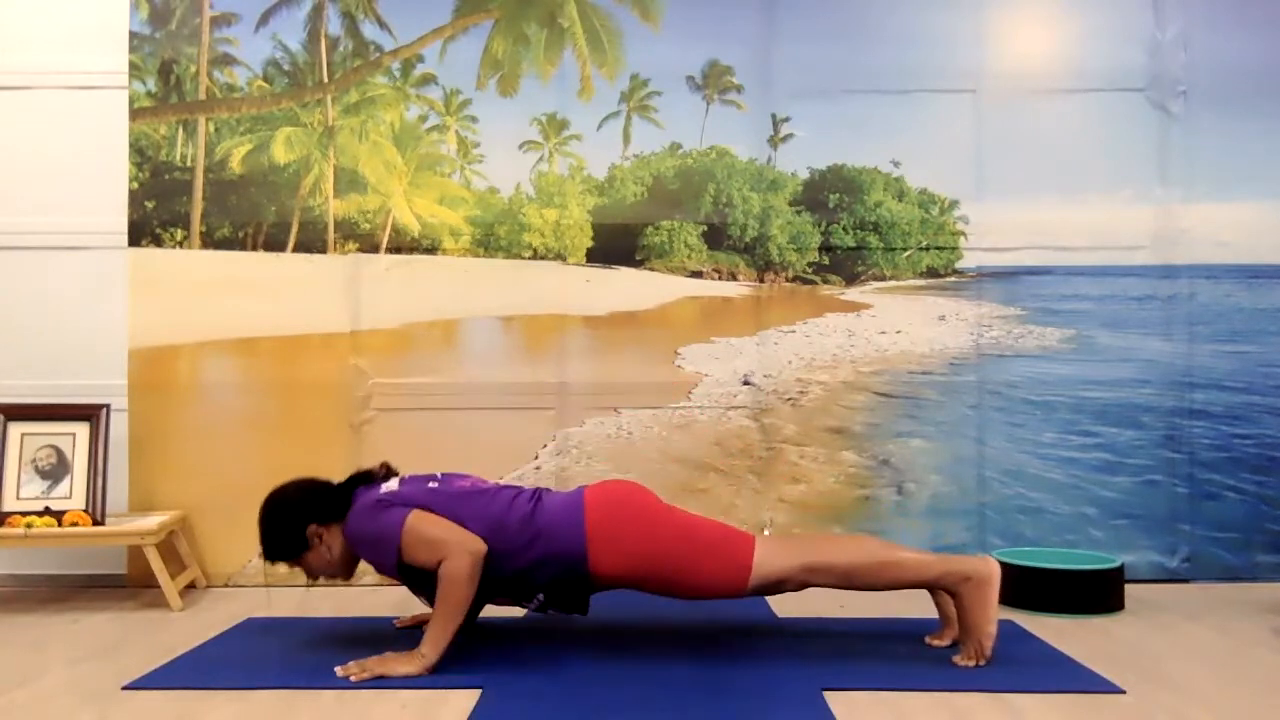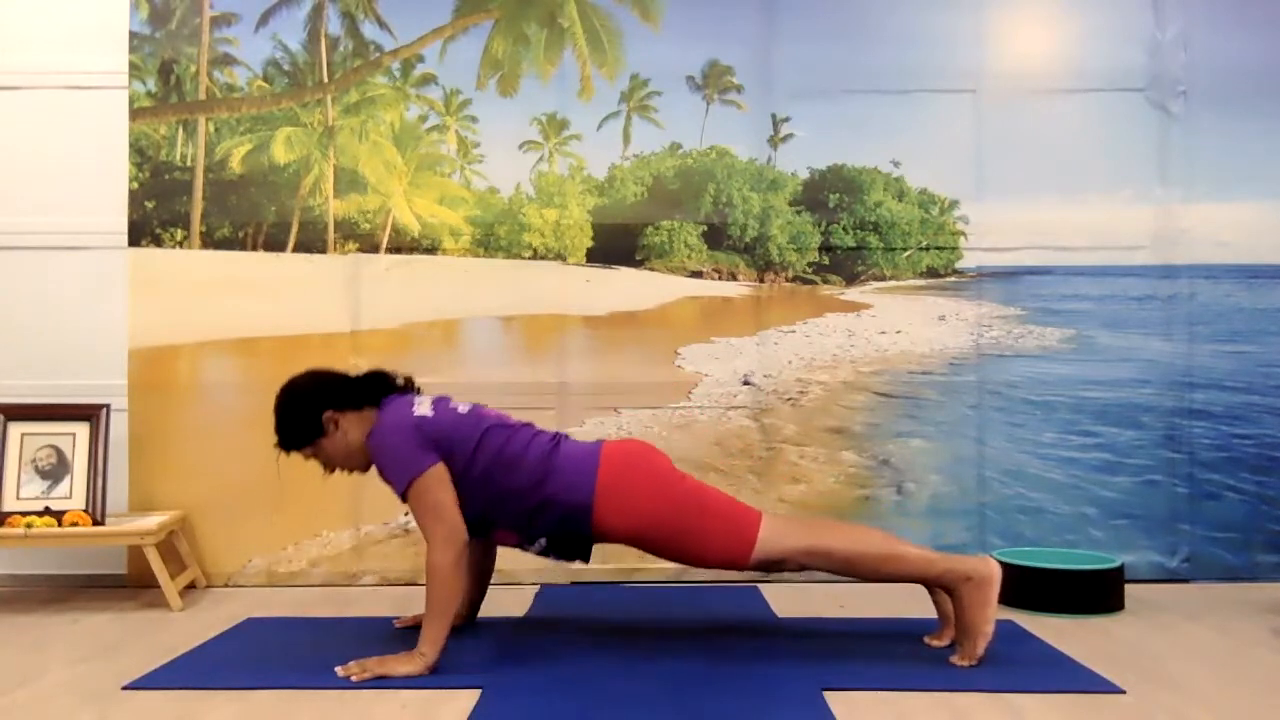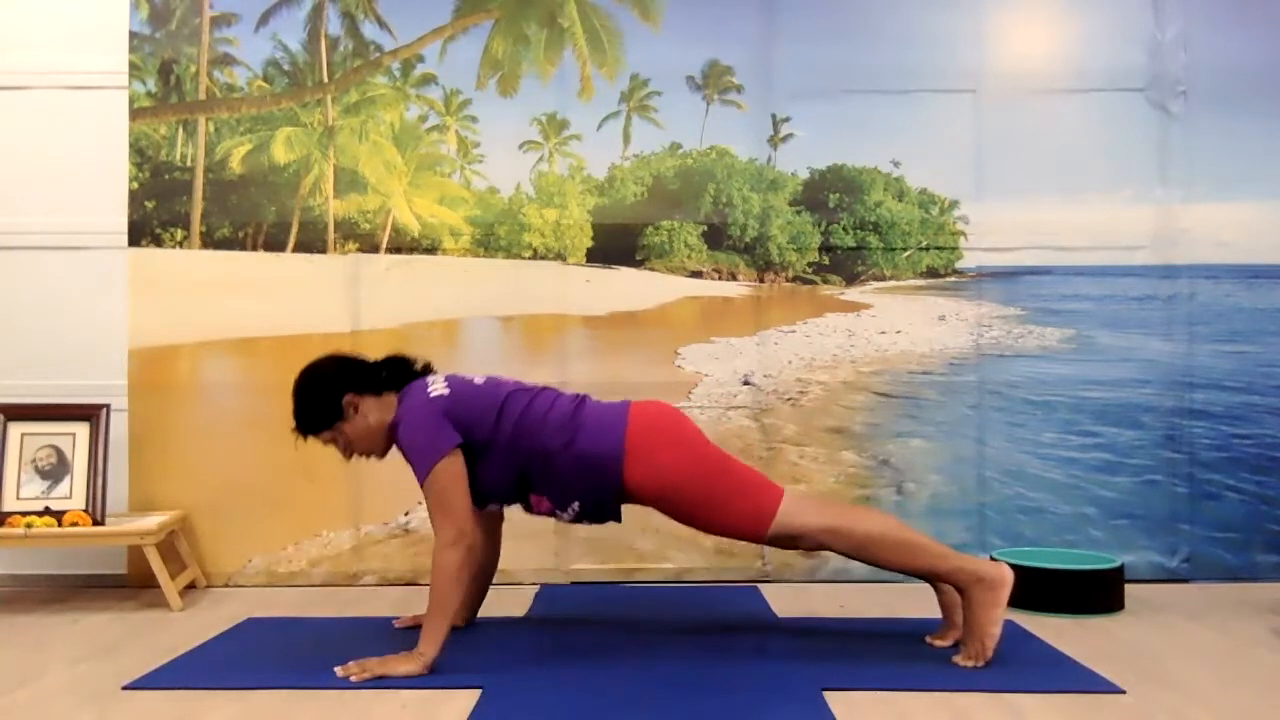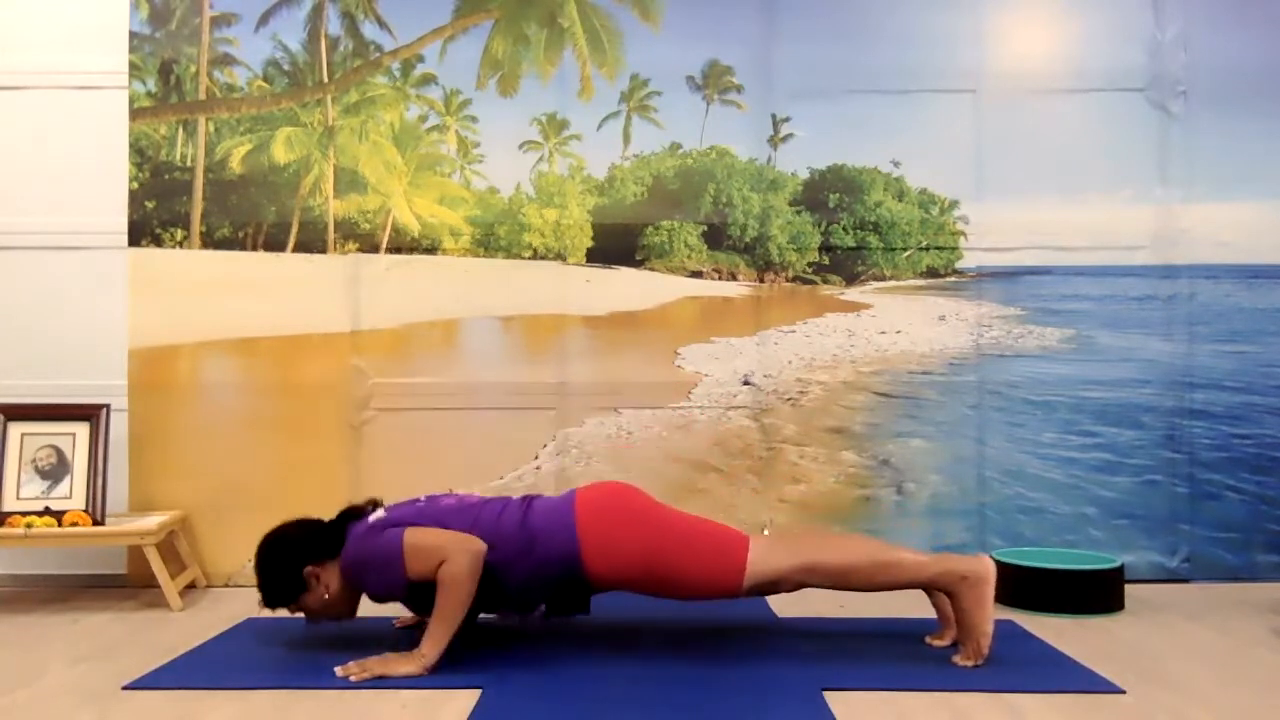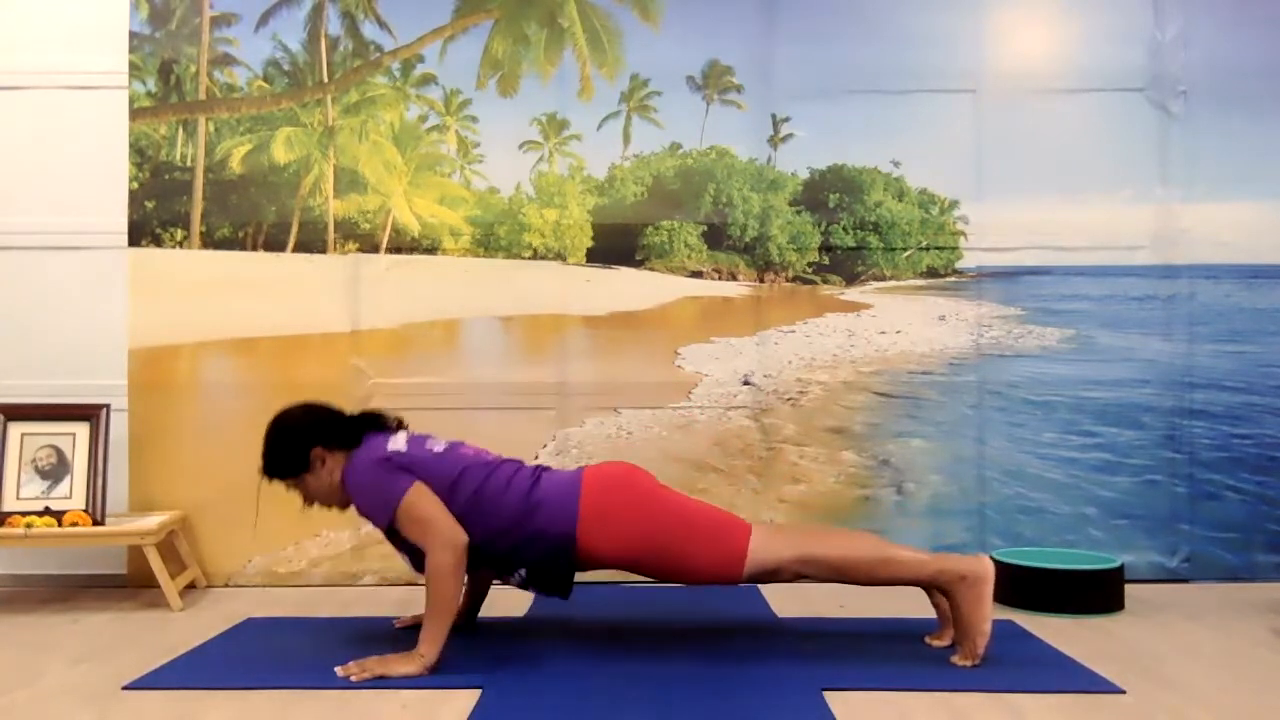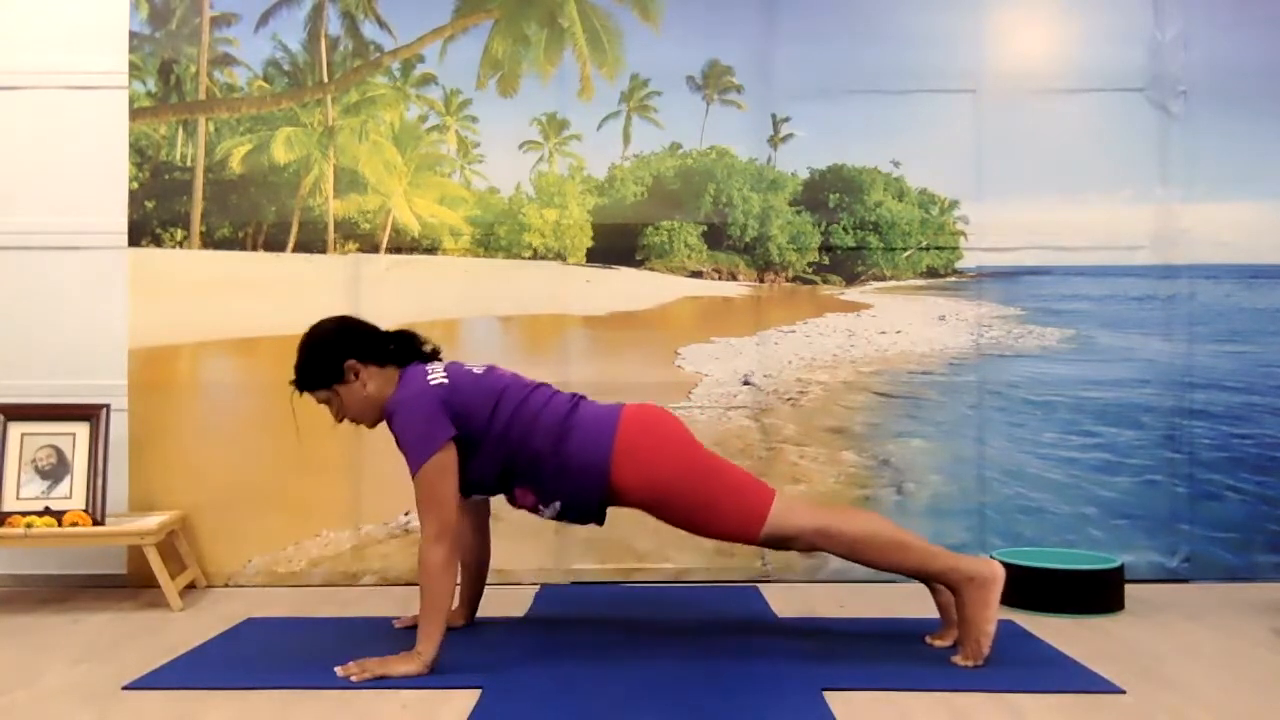
dt=0.5s
person 1, frame 1
left shoulder: (367, 522)
right shoulder: (391, 496)
left elbow: (467, 550)
left wrist: (425, 653)
right wrist: (453, 613)
left hip: (608, 537)
right hip: (604, 515)
left knee: (785, 565)
right knee: (779, 562)
left ankle: (961, 572)
right ankle: (941, 574)
person 1, frame 2
left shoulder: (393, 433)
right shoulder: (417, 418)
left elbow: (447, 544)
right elbow: (481, 524)
left wrist: (424, 654)
right wrist: (461, 614)
left hip: (620, 493)
right hip: (617, 479)
left knee: (785, 545)
right knee: (779, 543)
left ankle: (963, 573)
right ankle: (942, 575)
person 1, frame 3
left shoulder: (416, 414)
right shoulder: (436, 405)
left elbow: (455, 538)
right elbow: (484, 521)
left wrist: (423, 654)
right wrist: (461, 611)
left hip: (647, 452)
right hip: (639, 443)
left knee: (805, 523)
right knee: (797, 527)
left ankle: (973, 575)
right ankle: (944, 576)
person 1, frame 4
left shoulder: (367, 555)
right shoulder: (380, 528)
left elbow: (466, 553)
left wrist: (425, 652)
right wrist: (440, 612)
left hip: (602, 536)
right hip: (597, 518)
left knee: (781, 566)
right knee: (776, 564)
left ankle: (956, 571)
right ankle: (936, 572)
person 1, frame 5
left shoulder: (367, 472)
right shoulder: (397, 450)
left elbow: (450, 543)
left wrist: (423, 653)
right wrist: (461, 612)
left hip: (602, 519)
right hip: (600, 497)
left knee: (779, 555)
right knee: (774, 555)
left ankle: (955, 571)
right ankle: (938, 574)
person 1, frame 6
left shoulder: (413, 401)
right shoulder: (433, 389)
left elbow: (440, 534)
right elbow: (472, 514)
left wrist: (422, 652)
right wrist: (462, 612)
left hip: (636, 454)
right hip: (631, 446)
left knee: (798, 523)
right knee: (787, 526)
left ankle: (967, 573)
right ankle: (946, 577)
